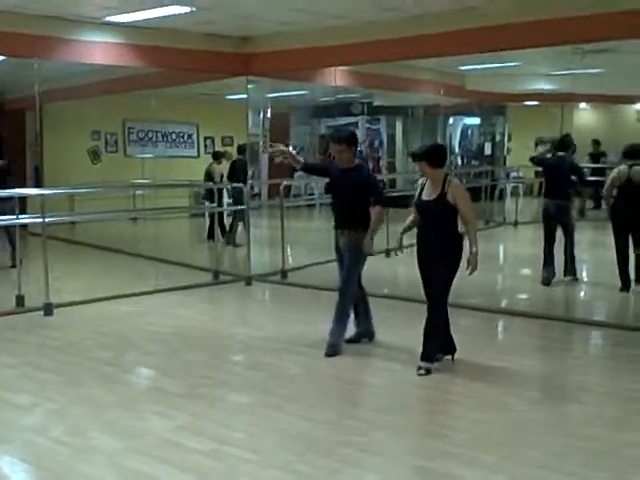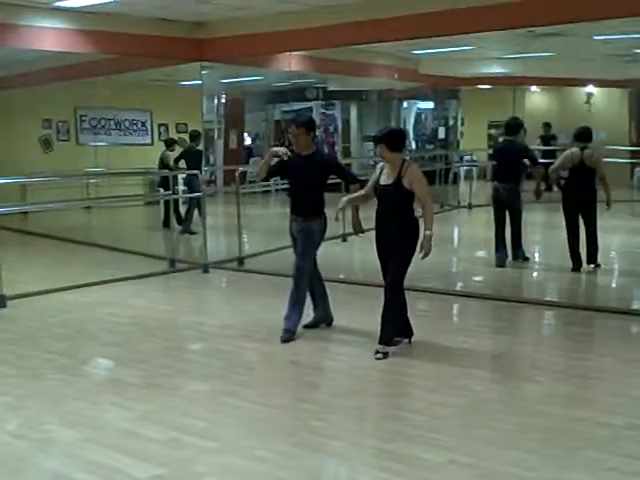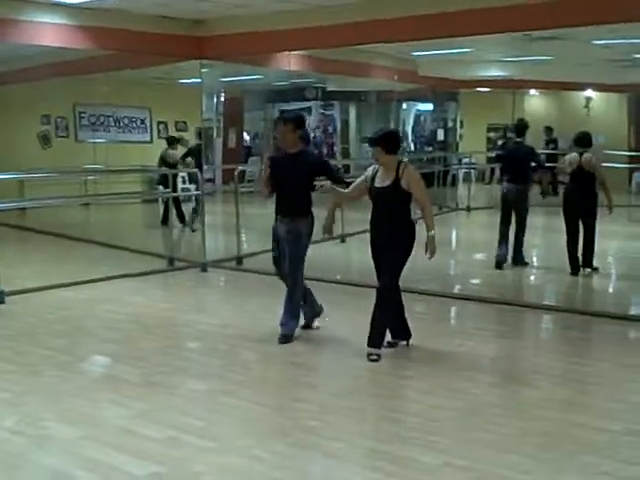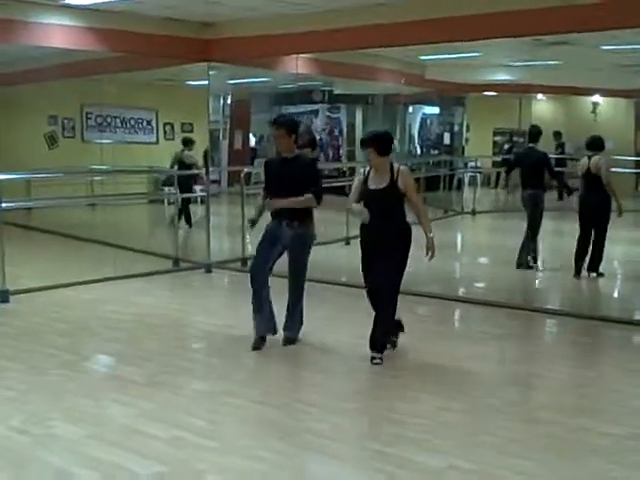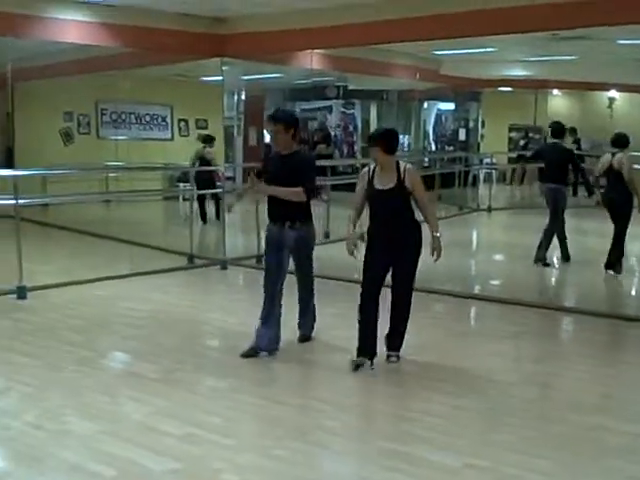
dt=0.4s
person 1, frame 1
left shoulder: (364, 175)
right shoulder: (333, 169)
left elbow: (379, 204)
right elbow: (303, 166)
left wrist: (369, 235)
right wrist: (287, 153)
left hip: (356, 235)
right hip: (341, 234)
left knee: (347, 287)
right knee: (353, 283)
left ankle: (334, 339)
right ankle: (365, 329)
person 1, frame 2
left shoulder: (325, 160)
right shoulder: (289, 159)
left elbow: (354, 182)
right elbow: (261, 175)
right wrist: (270, 154)
left hip: (313, 222)
right hip: (295, 221)
left knee: (300, 272)
right knee: (309, 269)
left ankle: (290, 325)
right ankle: (323, 314)
person 1, frame 3
left shoulder: (312, 160)
right shoulder: (276, 159)
left elbow: (340, 185)
right elbow: (269, 192)
right wrist: (265, 176)
left hip: (300, 223)
right hip: (279, 221)
left knee: (293, 274)
right knee: (282, 269)
left ankle: (288, 326)
right ankle: (311, 307)
person 1, frame 4
left shoulder: (307, 164)
right shoulder: (270, 164)
left elbow: (315, 198)
left wrist: (283, 202)
right wrist: (258, 214)
left hip: (300, 228)
right hip: (276, 225)
left knee: (296, 280)
right knee: (257, 272)
left ankle: (292, 329)
right ankle: (264, 326)
person 1, frame 5
left shoulder: (305, 161)
right shoulder: (270, 160)
left elbow: (305, 194)
right elbow: (255, 181)
left wrist: (268, 188)
left hip: (301, 229)
right hip: (275, 229)
left knee: (305, 280)
right knee: (272, 284)
left ankle: (306, 326)
right ankle: (266, 340)
person 2, frame 1
left shoulder: (453, 187)
right shoulder: (422, 185)
left elbow: (470, 220)
left wrist: (473, 250)
right wrist: (404, 230)
left hip: (447, 250)
right hip: (425, 249)
left knee: (436, 302)
right knee: (434, 300)
left ankle: (429, 356)
right ankle: (445, 347)
person 2, frame 2
left shoulder: (410, 171)
right shoulder: (380, 169)
left elbow: (426, 204)
right elbow: (367, 193)
left wrist: (428, 234)
right wrist: (348, 199)
left hip: (404, 235)
right hip: (383, 233)
left knee: (392, 284)
right knee: (392, 284)
left ankle: (386, 340)
right ankle: (402, 331)
person 2, frame 3
left shoulder: (407, 172)
right shoulder: (372, 172)
left elbow: (425, 205)
right elbow: (349, 195)
left wrist: (431, 234)
right wrist: (333, 191)
left hip: (401, 236)
right hip: (378, 236)
left knee: (385, 286)
right knee: (389, 286)
left ankle: (375, 343)
right ankle: (401, 333)
person 2, frame 4
left shoulder: (401, 174)
right shoulder: (362, 175)
left elbow: (418, 207)
right elbow: (351, 203)
left wrist: (429, 235)
right wrist: (355, 207)
left hip: (396, 240)
right hip: (369, 239)
left knee: (387, 292)
right knee: (372, 290)
left ankle: (378, 347)
right ankle: (393, 328)
person 2, frame 5
left shoulder: (408, 173)
right shoulder: (366, 174)
left elbow: (425, 205)
right elbow: (357, 207)
left wrist: (436, 235)
right wrist: (352, 231)
left hip: (407, 239)
right hip: (377, 240)
left knee: (401, 293)
right knee: (368, 293)
left ankle: (394, 346)
right ankle: (366, 351)
person 3, frame 1
left shoulder: (548, 161)
right shoulder: (571, 164)
left elbow: (532, 159)
right elbow: (583, 184)
left wrist: (546, 152)
left hip: (548, 203)
right hip: (563, 204)
left knee: (548, 241)
right knee: (569, 238)
left ankle: (547, 275)
right ankle: (570, 271)
person 3, frame 2
left shoulder: (498, 147)
right shoulder: (521, 147)
right elbow: (535, 165)
right wrist: (538, 185)
left hip: (497, 187)
right hip: (512, 188)
left knee: (499, 224)
right knee: (515, 223)
left ankle: (500, 258)
right ankle: (518, 254)
person 3, frame 3
left shoulder: (507, 149)
right shoulder: (529, 150)
right elbow: (541, 168)
right wrist: (544, 186)
left hip: (507, 188)
right hip: (521, 189)
left knee: (504, 223)
right knee: (520, 224)
left ankle: (501, 254)
right ankle: (517, 258)
person 3, frame 4
left shoulder: (520, 155)
right shoulder: (542, 156)
left elbow: (508, 171)
right elbow: (553, 175)
right wrist: (567, 189)
left hip: (524, 192)
right hip: (536, 193)
left knee: (532, 224)
right knee: (532, 227)
left ankle: (532, 254)
right ankle: (522, 261)
person 3, frame 5
left shoulder: (544, 149)
right shoulder: (567, 152)
left elbow: (529, 160)
right elbow: (577, 171)
left hip: (546, 186)
right hip: (559, 188)
left knee: (558, 220)
right knee: (554, 222)
left ankle: (565, 254)
right ankle: (540, 255)
person 4, frame 1
left shoulder: (617, 171)
left elbow: (606, 193)
left wrist: (611, 207)
left hip: (619, 211)
left knee: (621, 248)
left ankle: (625, 283)
person 4, frame 2
left shoulder: (569, 154)
right shoulder: (594, 155)
left elbow: (552, 171)
right elbow: (602, 177)
left wrist: (562, 185)
right wrist: (608, 195)
left hip: (570, 194)
right hip: (588, 194)
left knee: (572, 229)
right knee: (591, 227)
left ankle: (576, 263)
right ankle: (592, 261)
person 4, frame 3
left shoulder: (568, 158)
right shoulder: (592, 159)
left elbow: (561, 171)
right elbow: (601, 181)
right wrist: (609, 199)
left hip: (570, 197)
right hip: (588, 199)
left knee: (572, 233)
right knee: (589, 231)
left ankle: (574, 267)
right ankle: (587, 264)
person 4, frame 4
left shoulder: (582, 162)
right shoulder: (601, 160)
right elbow: (607, 183)
right wrist: (618, 202)
left hip: (585, 201)
right hip: (600, 202)
left knee: (584, 235)
right knee: (599, 235)
left ankle: (578, 269)
right ankle: (593, 269)
person 4, frame 5
left shoulder: (605, 158)
right shoulder: (625, 157)
left elbow: (596, 176)
left wrist: (601, 194)
left hip: (608, 196)
right hip: (622, 198)
left knee: (619, 229)
right knee: (620, 231)
left ankle: (617, 261)
right ankle: (611, 265)
